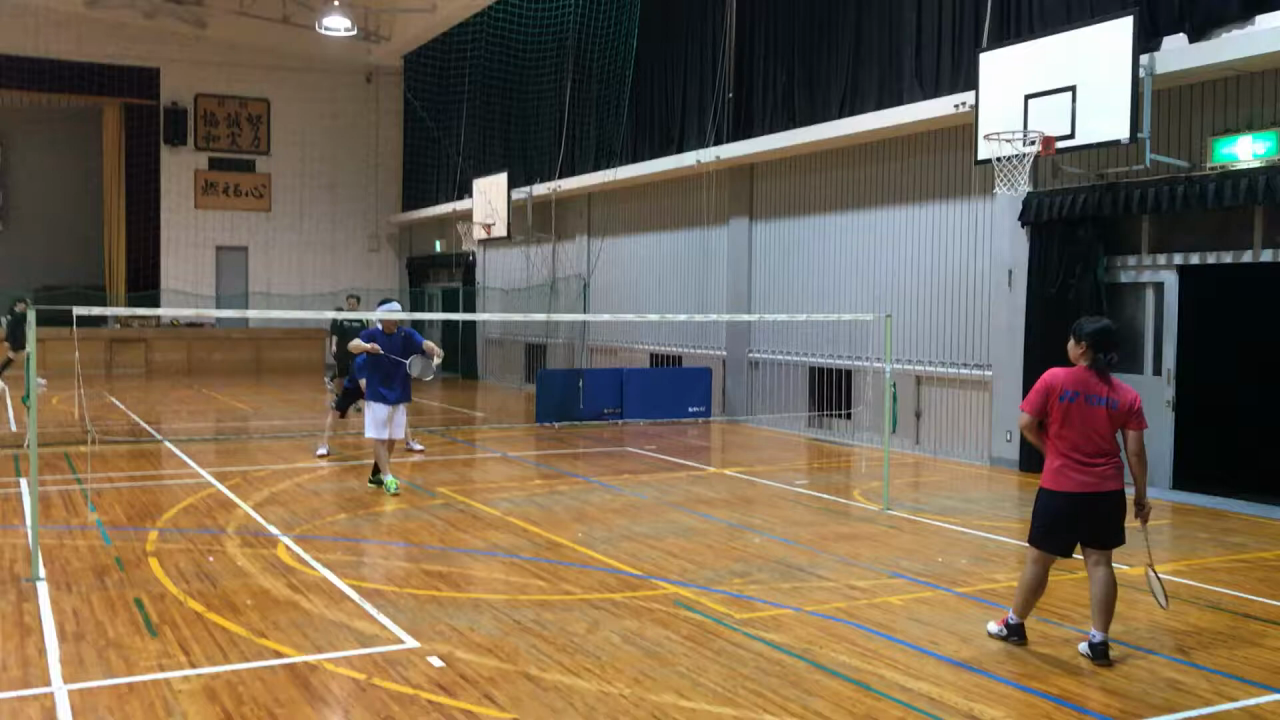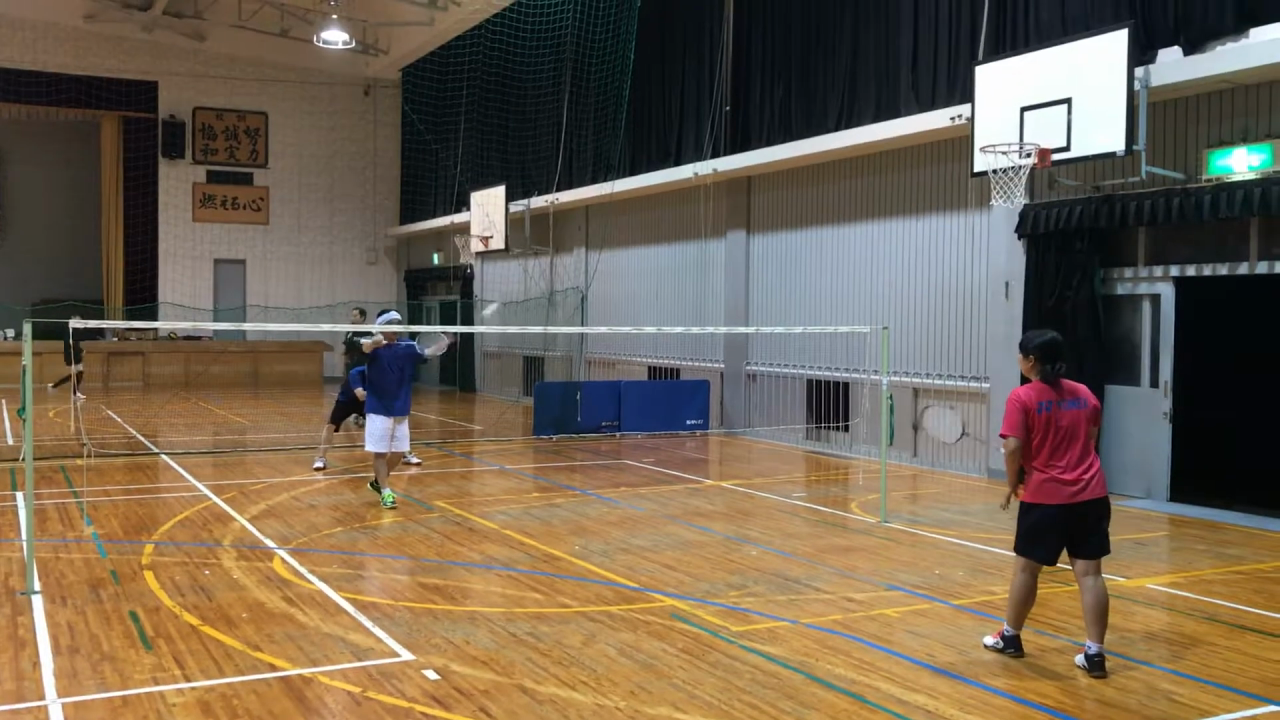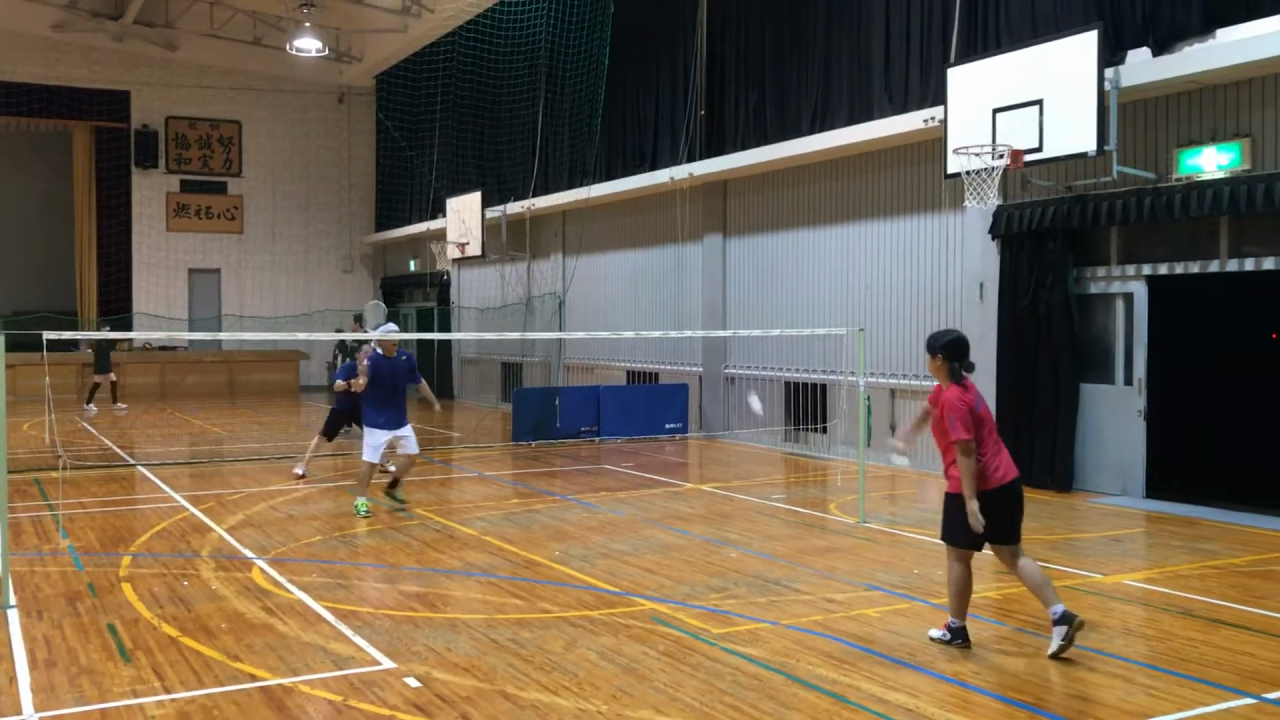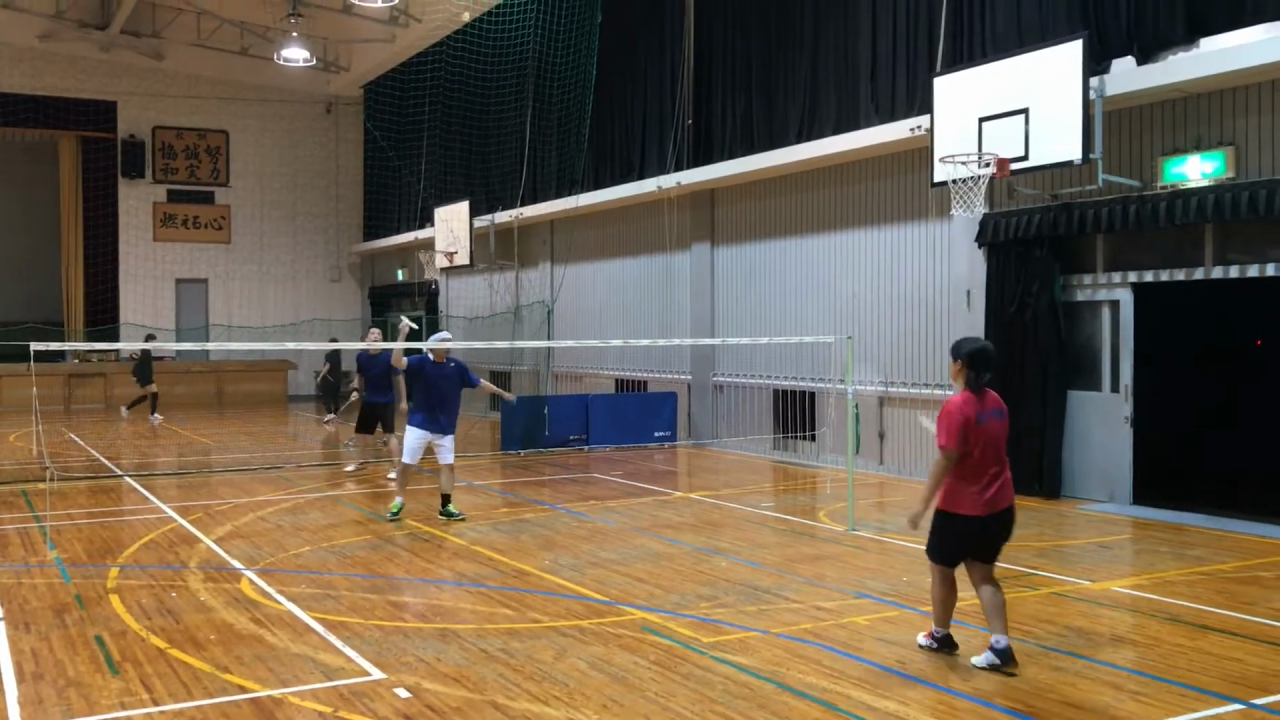
dt=0.7s
person 1, frame 1
left shoulder: (1054, 379)
right shoulder: (1126, 395)
left elbow: (1026, 424)
right elbow: (1135, 451)
right wrist: (1141, 495)
left hip: (1060, 488)
right hip: (1106, 491)
left knee: (1038, 559)
right knee: (1100, 563)
left ankle: (1014, 625)
right ankle: (1098, 642)
person 1, frame 2
left shoulder: (1022, 397)
right shoulder: (1085, 394)
left elbow: (1013, 448)
left wrist: (1012, 485)
left hip: (1045, 498)
right hip: (1090, 497)
left knee: (1026, 568)
right knee: (1089, 573)
left ankle: (1010, 637)
right ankle: (1094, 653)
person 1, frame 3
left shoulder: (954, 398)
right shoulder: (953, 386)
left elbow: (966, 452)
right elbow: (931, 409)
left wrist: (970, 500)
right wrist: (907, 435)
left hip: (978, 489)
right hip: (1006, 483)
left knee: (957, 557)
right knee: (1013, 555)
left ankle: (956, 628)
right ankle: (1061, 616)
person 1, frame 4
left shoulder: (955, 407)
right shoulder: (996, 402)
left elbow: (946, 460)
left wrist: (923, 504)
left hip: (962, 507)
right hip: (1000, 505)
left knee: (941, 569)
right knee: (983, 574)
left ankle: (940, 636)
right ankle: (1000, 648)
person 2, frame 1
left shoulder: (407, 334)
right shoulder: (372, 334)
left elbow: (424, 344)
right elbow: (352, 346)
left wrist: (435, 349)
right wrist: (366, 346)
left hip: (400, 397)
right hip: (378, 397)
left knee: (392, 439)
right knee: (380, 438)
left ankle: (376, 475)
right ankle: (388, 478)
person 2, frame 2
left shoulder: (407, 345)
right shoulder: (377, 346)
right elbow: (364, 346)
right wrist: (374, 342)
left hip: (401, 410)
right hip: (379, 410)
left knee: (398, 452)
right knee: (380, 452)
left ankle: (378, 482)
right ankle: (385, 492)
person 2, frame 3
left shoulder: (407, 358)
right shoulder: (372, 360)
left elbow: (419, 382)
left wrist: (434, 402)
right wrist: (362, 376)
left hip: (400, 420)
right hip: (377, 421)
left knee: (410, 456)
right knee: (370, 462)
left ankle: (392, 488)
right ankle: (361, 500)
person 2, frame 4
left shoulder: (456, 366)
right shoulder: (420, 362)
left elbow: (478, 383)
right elbow: (397, 362)
left wrist: (502, 393)
right wrist: (402, 335)
left hip: (445, 428)
right hip: (419, 425)
left knee: (448, 465)
right knee: (406, 463)
left ankle: (446, 507)
right ankle: (398, 502)
